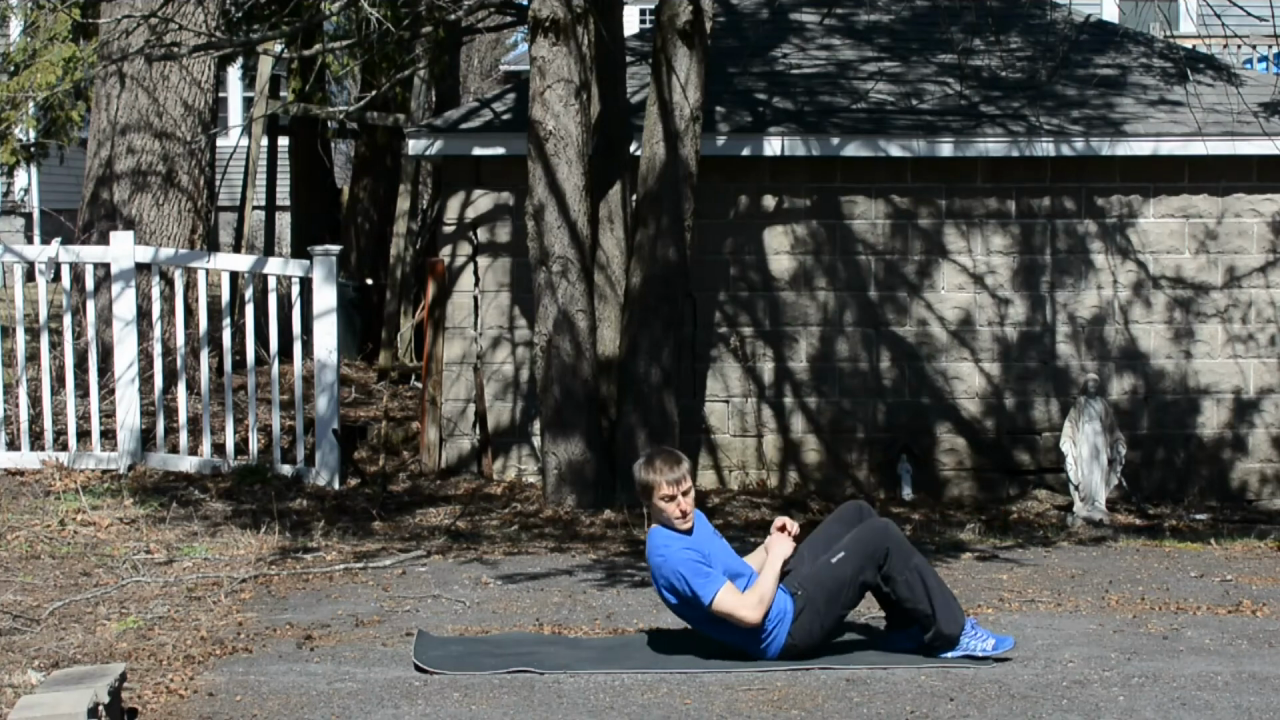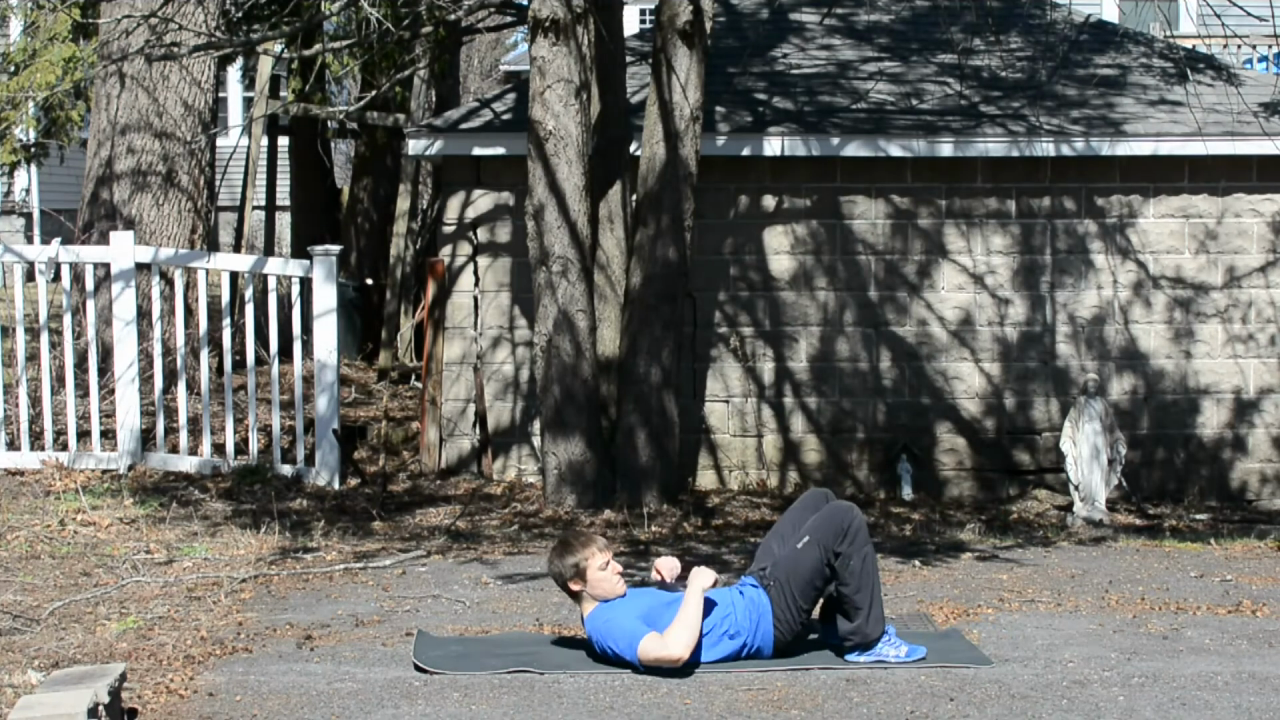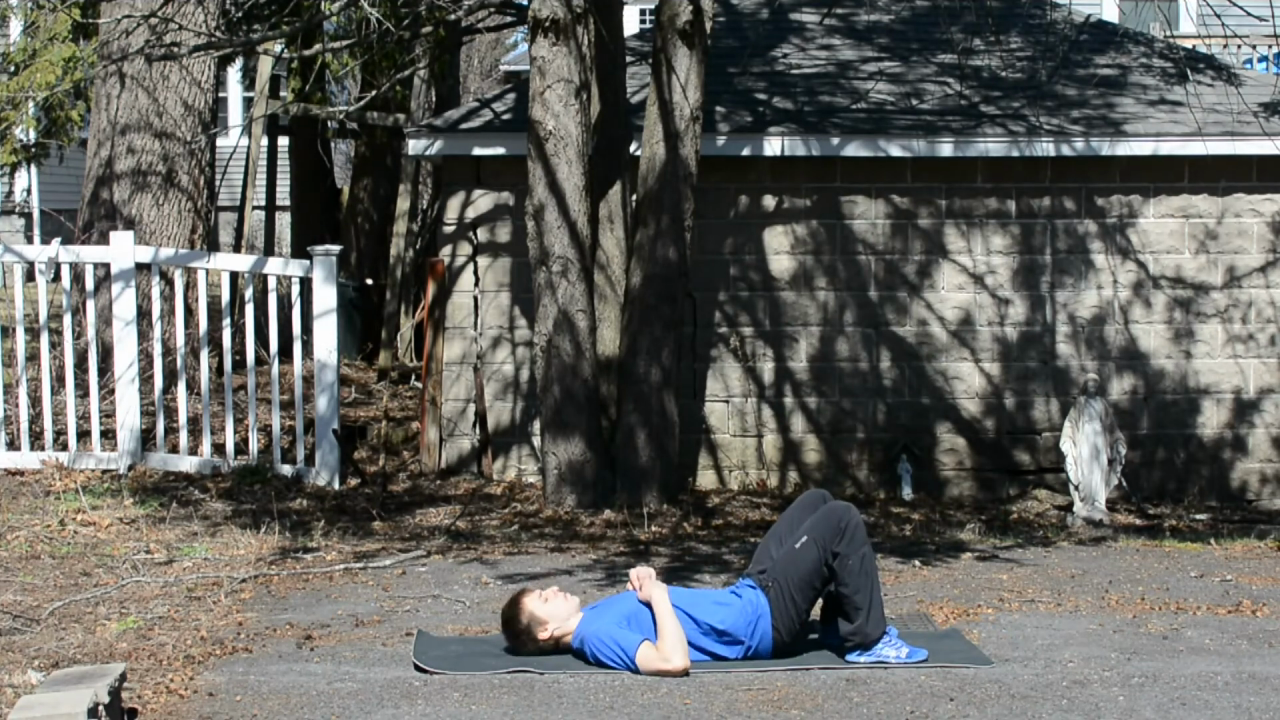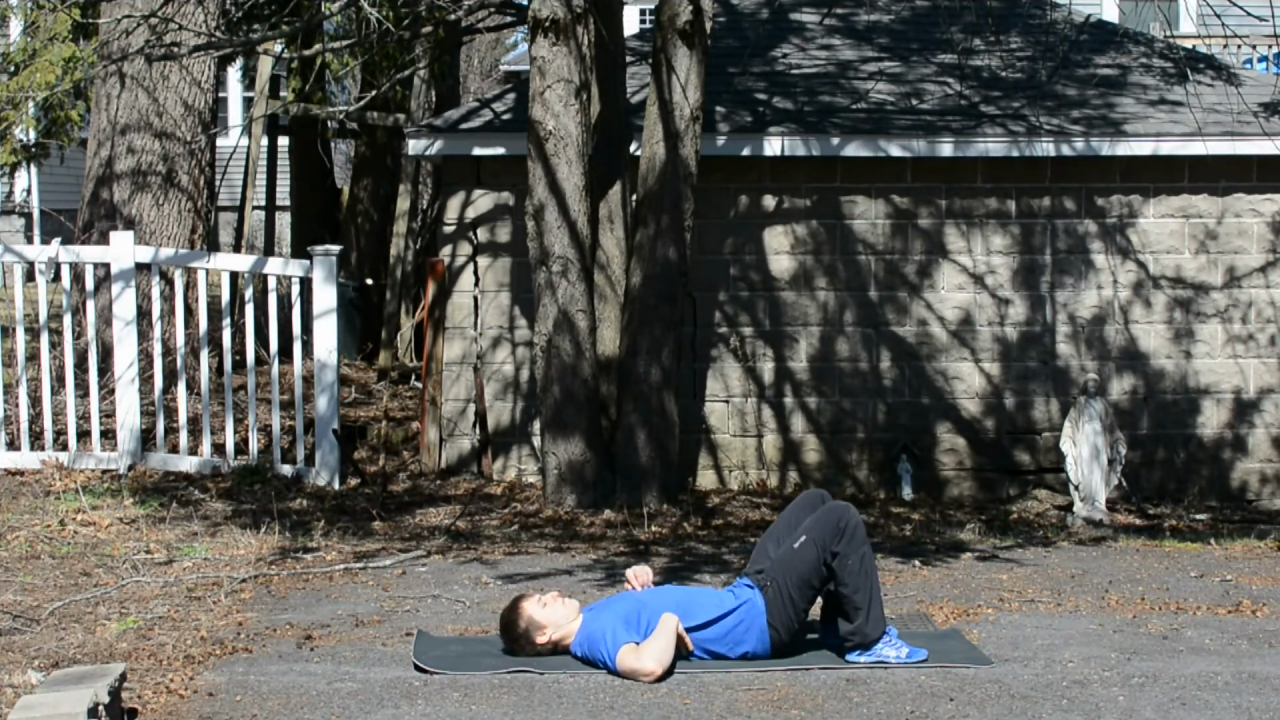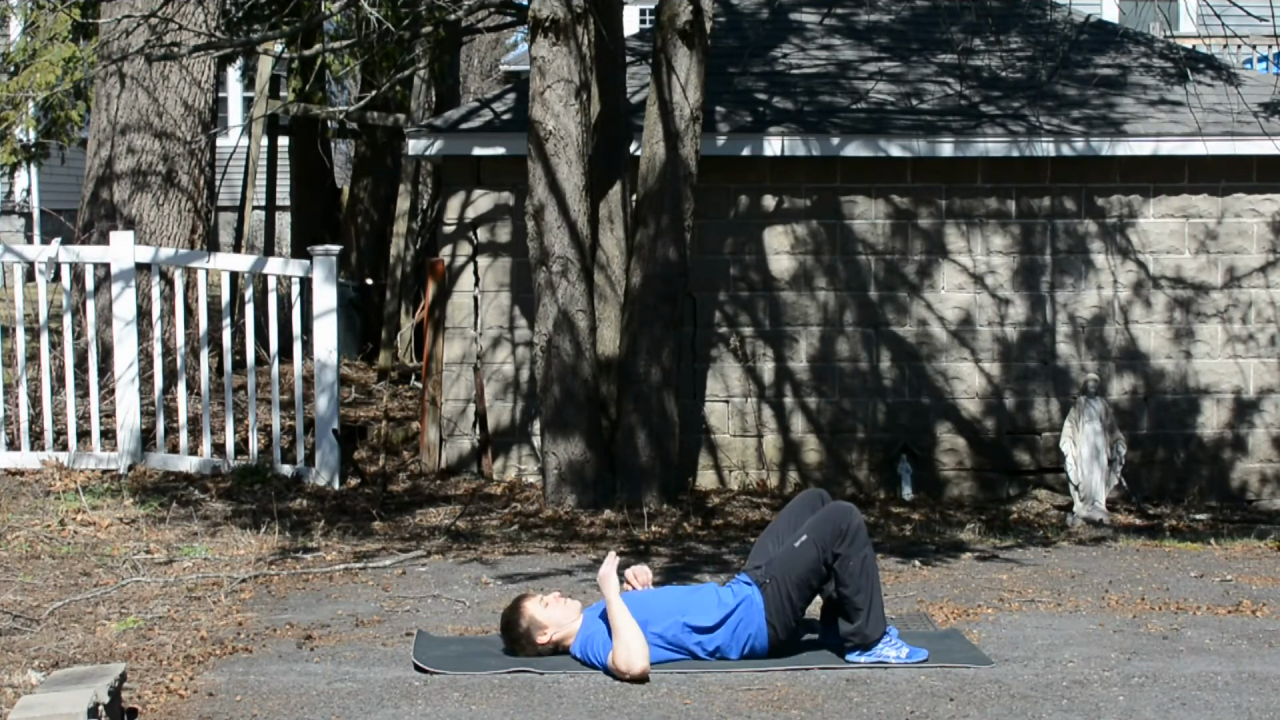
dt=1s
person 1, frame 1
left shoulder: (690, 520)
right shoulder: (669, 555)
right elbow: (749, 613)
left wrist: (770, 544)
right wrist: (777, 557)
left hip: (781, 601)
right hip: (785, 628)
left knee: (856, 513)
right knee: (882, 538)
left ankle: (908, 628)
right ankle: (949, 636)
person 1, frame 2
left shoulder: (613, 604)
right shoulder: (606, 626)
right elbow: (675, 652)
left wrist: (665, 581)
right wrist: (695, 588)
left hip: (751, 593)
right hip: (767, 619)
left knee: (821, 500)
right knee: (845, 519)
left ankle: (840, 626)
right ankle: (866, 641)
person 1, frame 3
left shoulder: (595, 617)
right shoulder: (597, 637)
right elbow: (674, 661)
left wrist: (644, 584)
right wrist: (658, 596)
left hip: (748, 594)
right hip: (765, 620)
left knee: (818, 501)
right knee: (841, 519)
left ankle: (840, 627)
right ankle: (867, 642)
person 1, frame 4
left shoulder: (594, 618)
right shoulder: (594, 638)
right elbow: (649, 666)
left wrist: (641, 584)
right wrist: (669, 621)
left hip: (746, 592)
right hip: (763, 617)
left knee: (816, 501)
right knee: (841, 519)
left ankle: (840, 627)
right ankle: (867, 641)
person 1, frame 5
left shoulder: (594, 619)
right shoulder: (594, 639)
right elbow: (634, 665)
left wrist: (636, 583)
right wrist: (612, 592)
left hip: (743, 590)
right hip: (759, 616)
left knee: (816, 501)
right knee: (843, 520)
left ankle: (840, 626)
right ankle: (868, 642)
